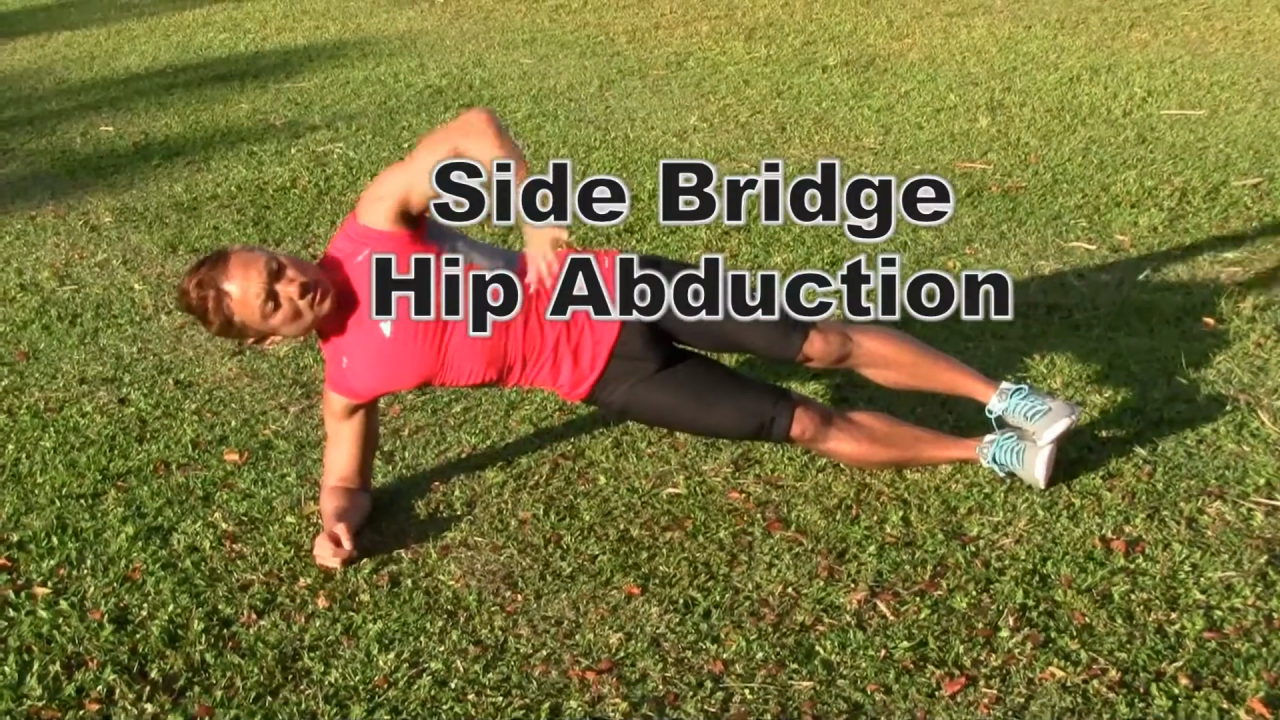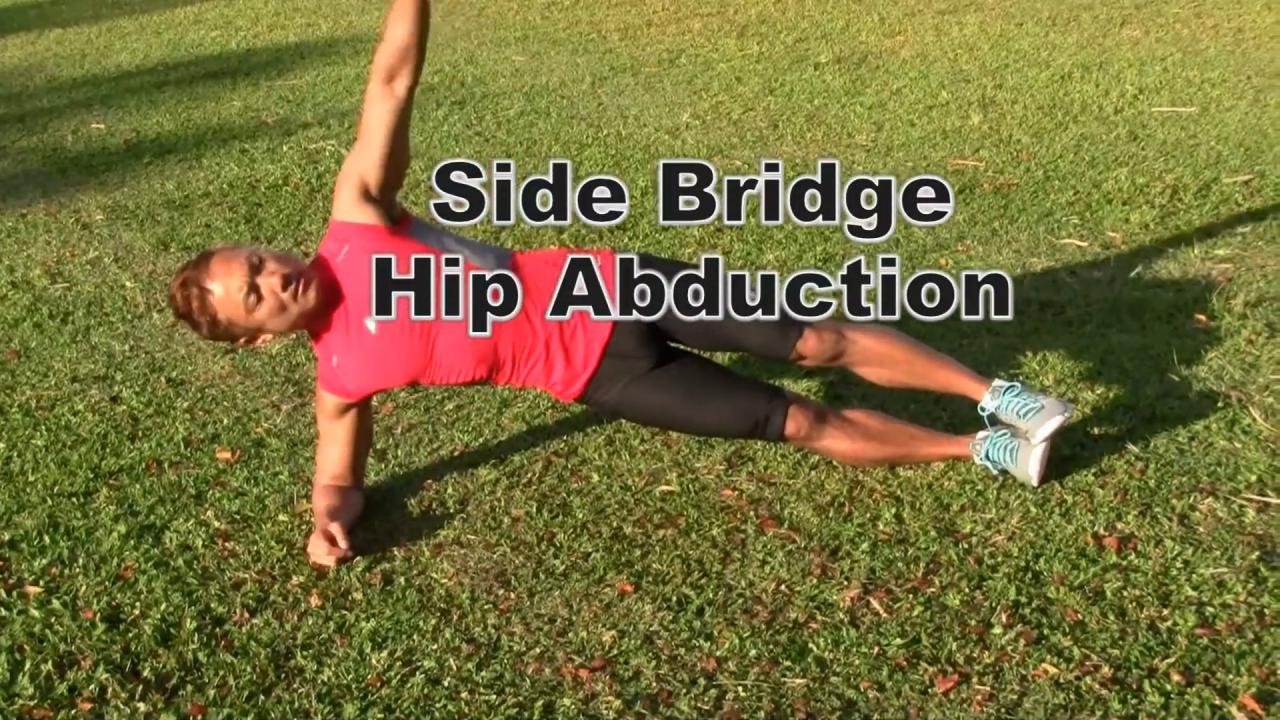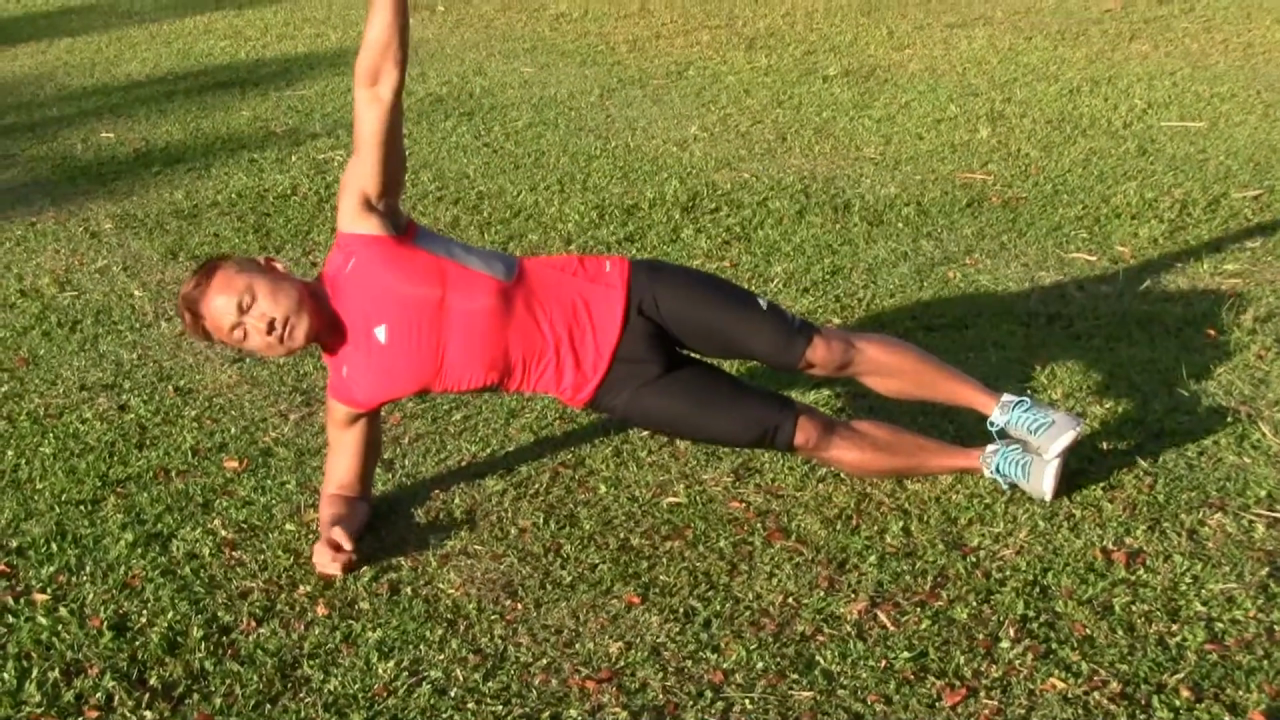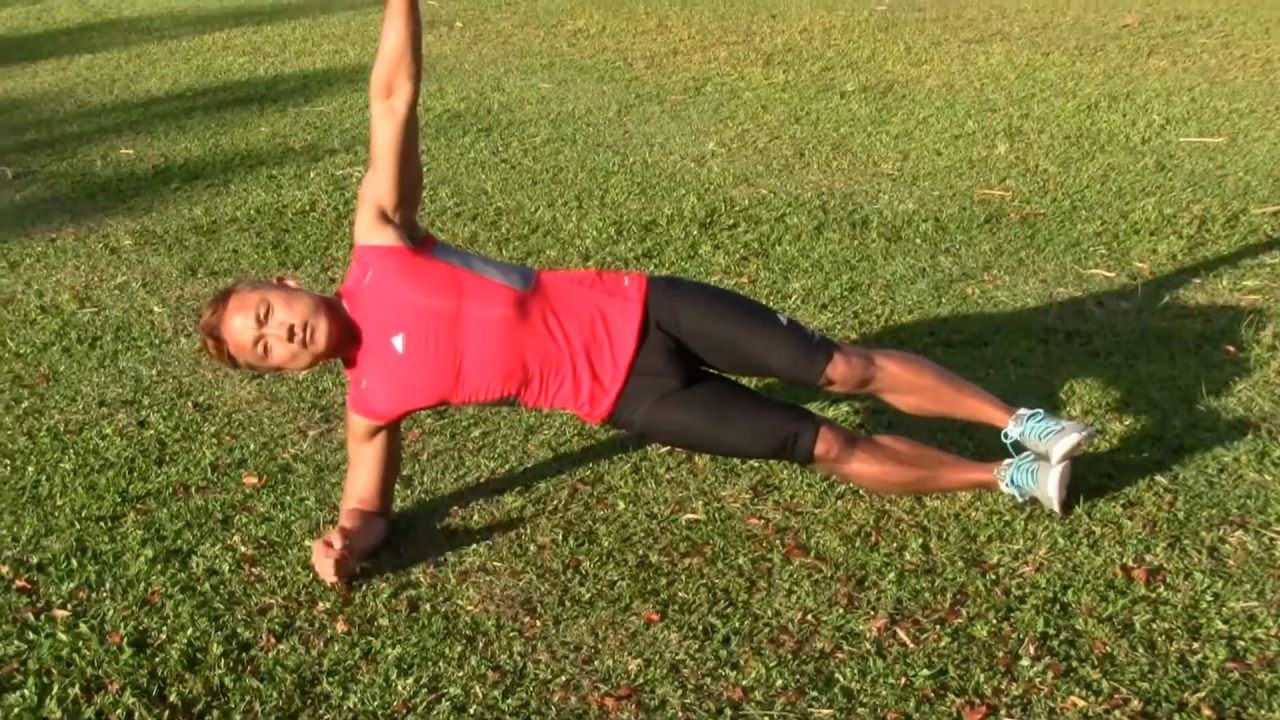
dt=0.4s
person 1, frame 1
left shoulder: (374, 220)
right shoulder: (348, 380)
left elbow: (475, 130)
right elbow: (346, 479)
right wrist: (336, 523)
left hip: (620, 291)
right hip: (607, 378)
left knee: (824, 343)
right knee: (809, 425)
left ankle: (1000, 396)
right ankle: (987, 453)
person 1, frame 2
left shoulder: (355, 211)
right shoulder: (339, 376)
left elbow: (394, 77)
right elbow: (339, 475)
right wrist: (329, 518)
left hip: (613, 290)
right hip: (598, 375)
left knee: (819, 341)
right knee: (801, 423)
left ankle: (992, 394)
right ankle: (981, 450)
person 1, frame 3
left shoulder: (358, 226)
right shoulder: (349, 386)
left elbow: (378, 83)
right elbow: (346, 487)
right wrist: (334, 531)
left hip: (621, 297)
right hip: (610, 382)
left knee: (828, 352)
right knee: (810, 434)
left ankle: (1003, 409)
right ankle: (990, 464)
person 1, frame 4
left shoulder: (375, 238)
right shoulder: (370, 402)
left elbow: (393, 97)
right elbow: (366, 505)
right wrist: (345, 545)
left hip: (639, 313)
right hip: (628, 397)
left knee: (848, 369)
right knee: (827, 447)
left ankle: (1018, 424)
right ankle: (1004, 477)
